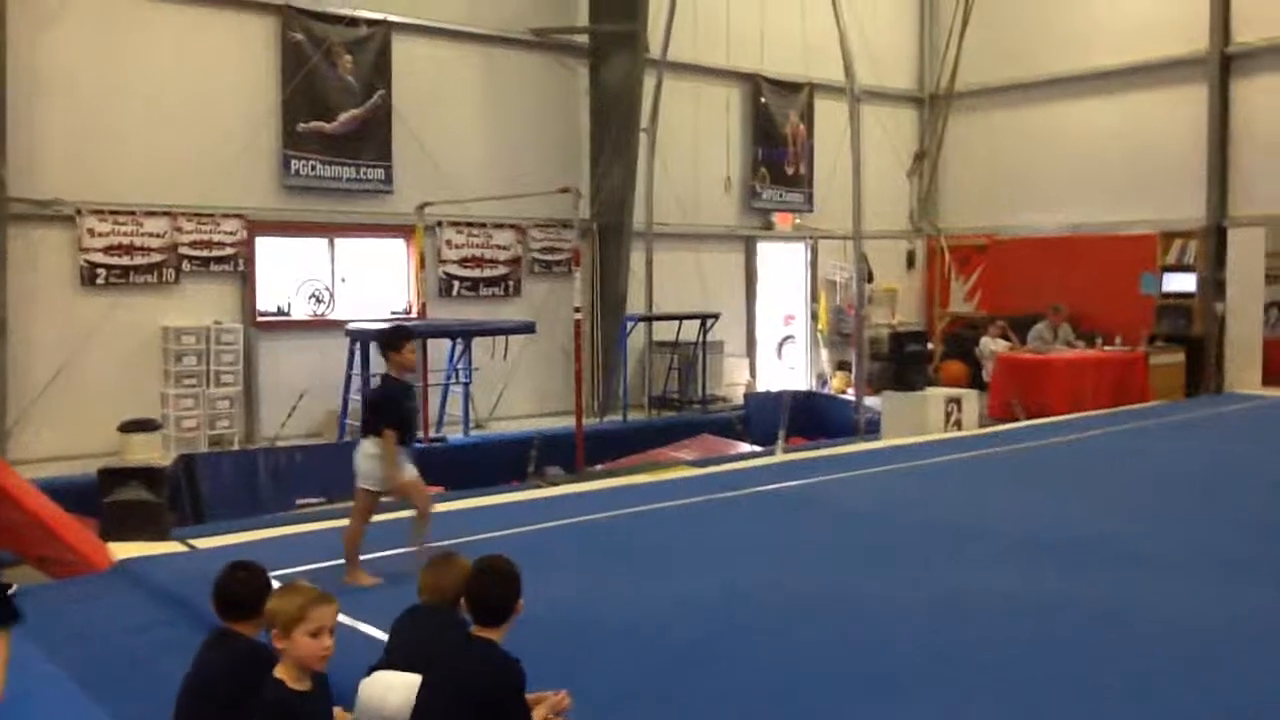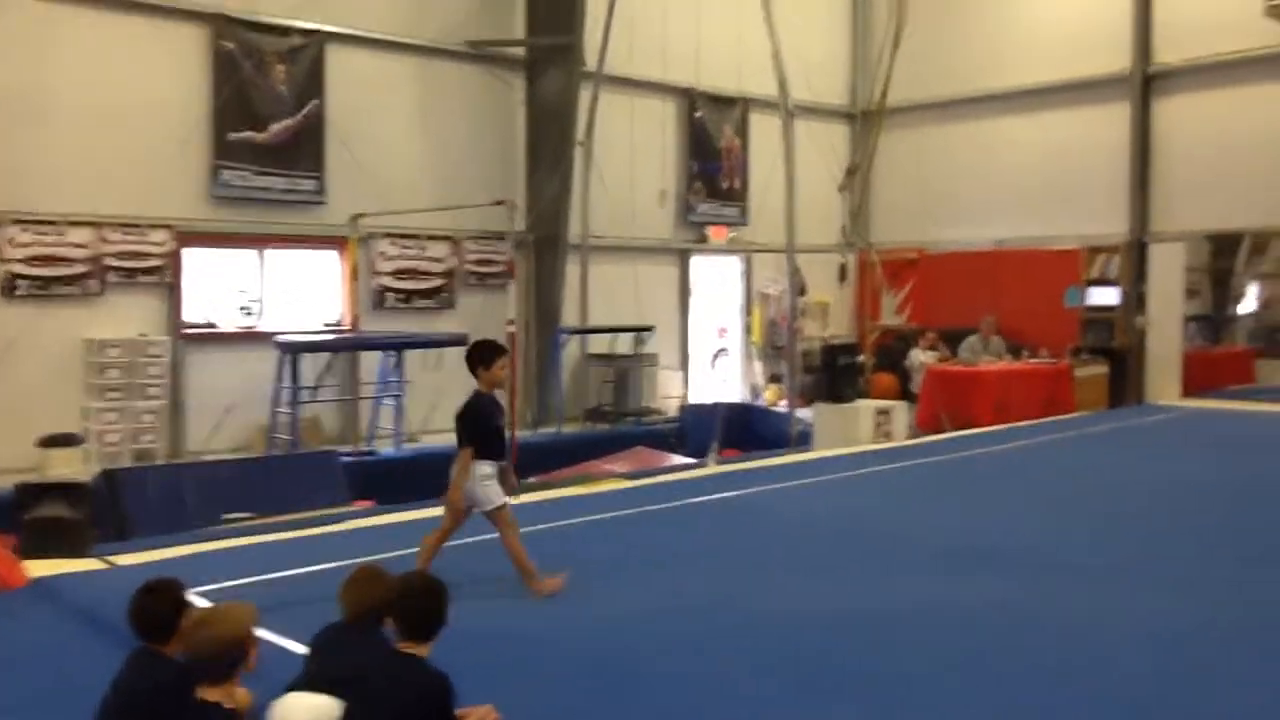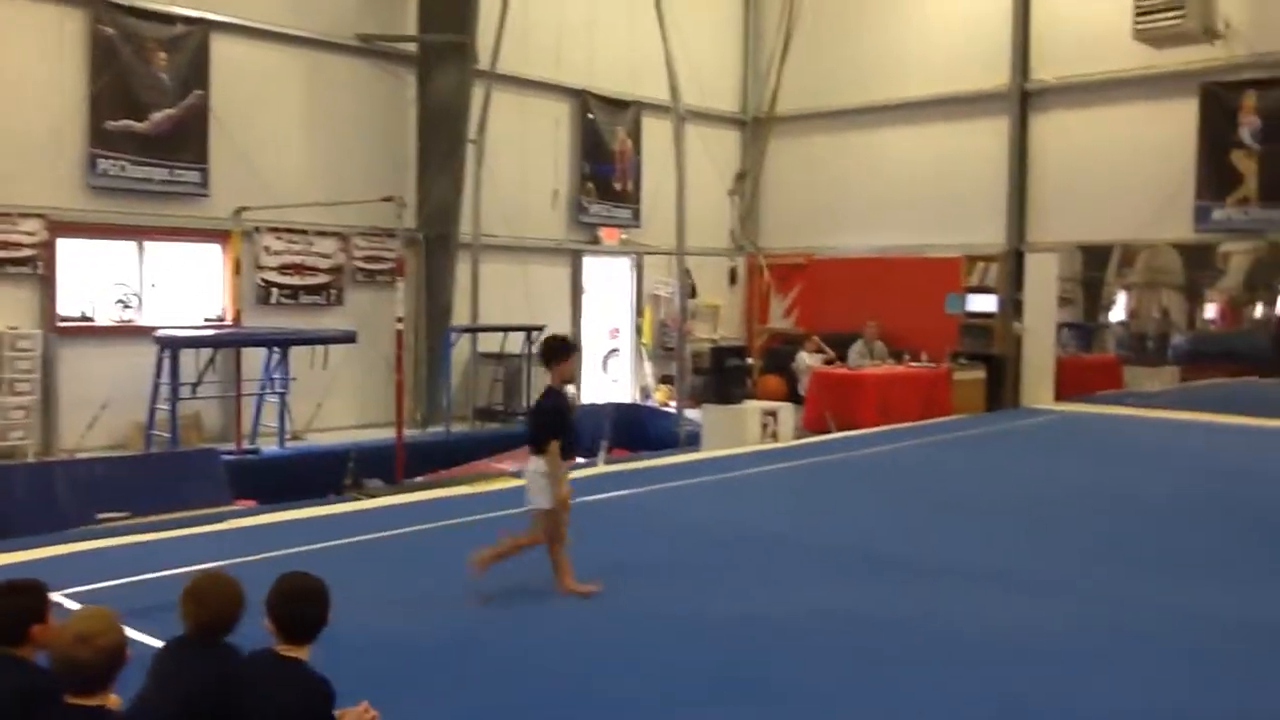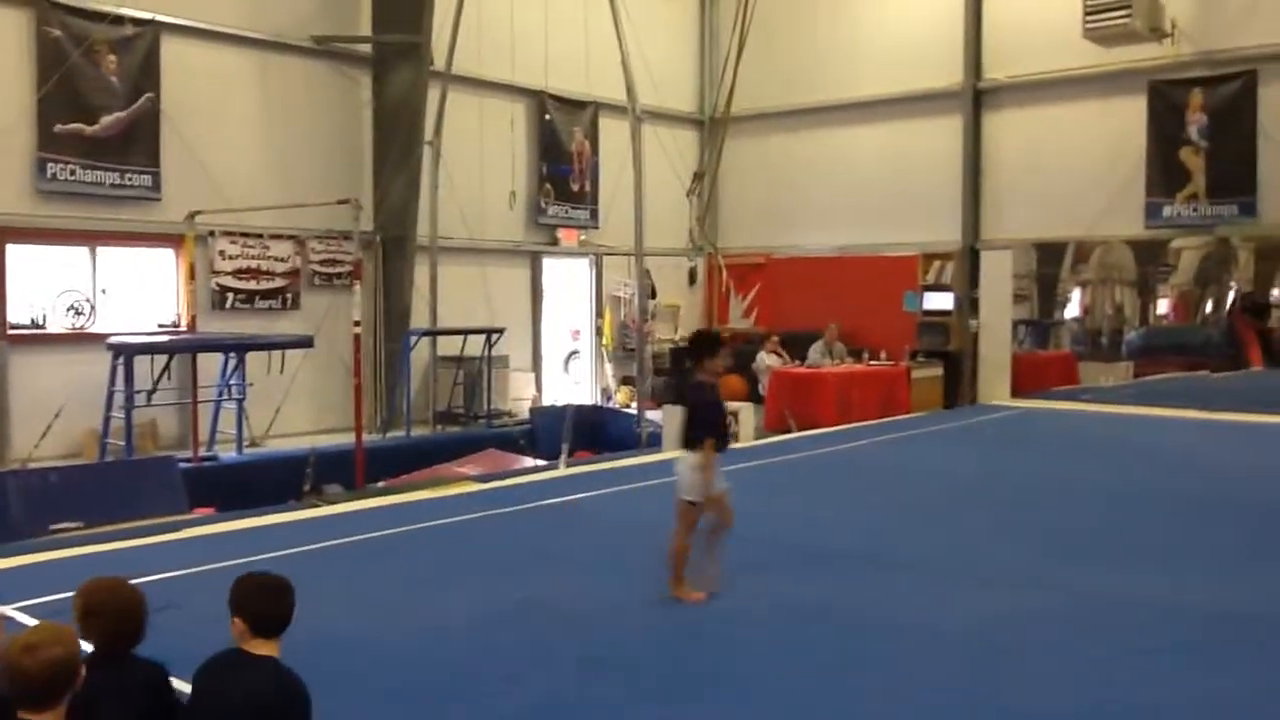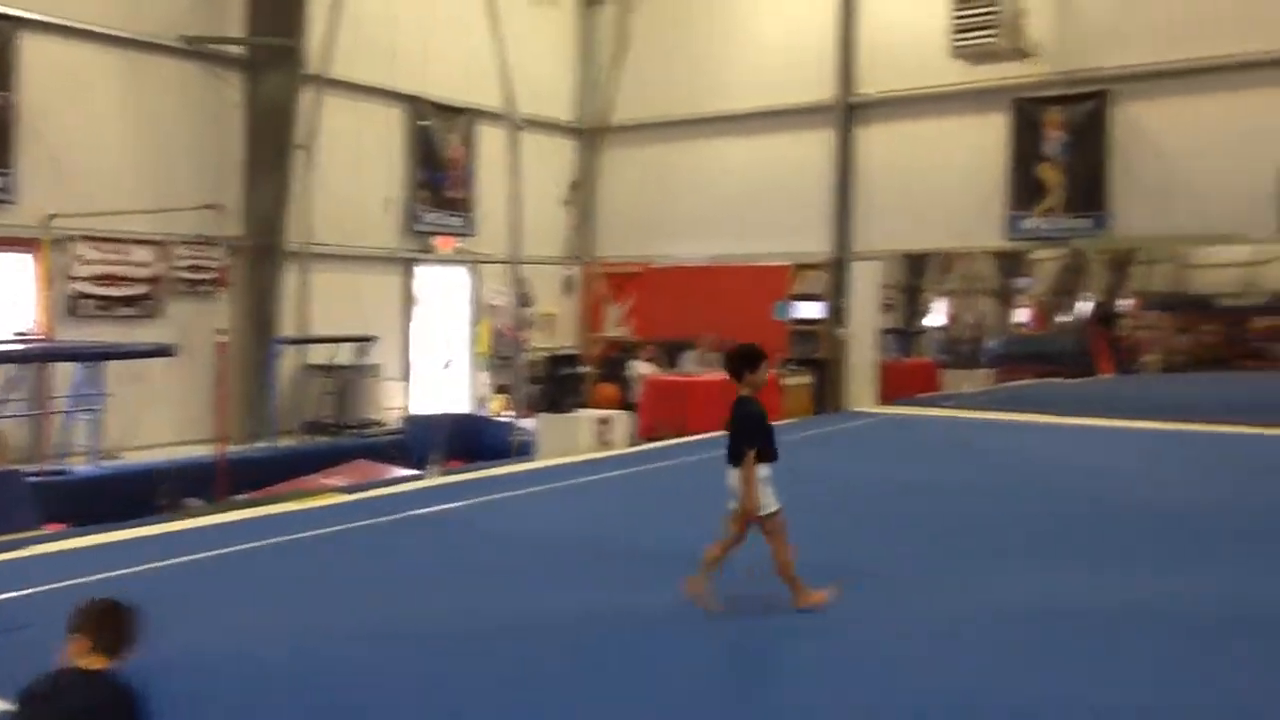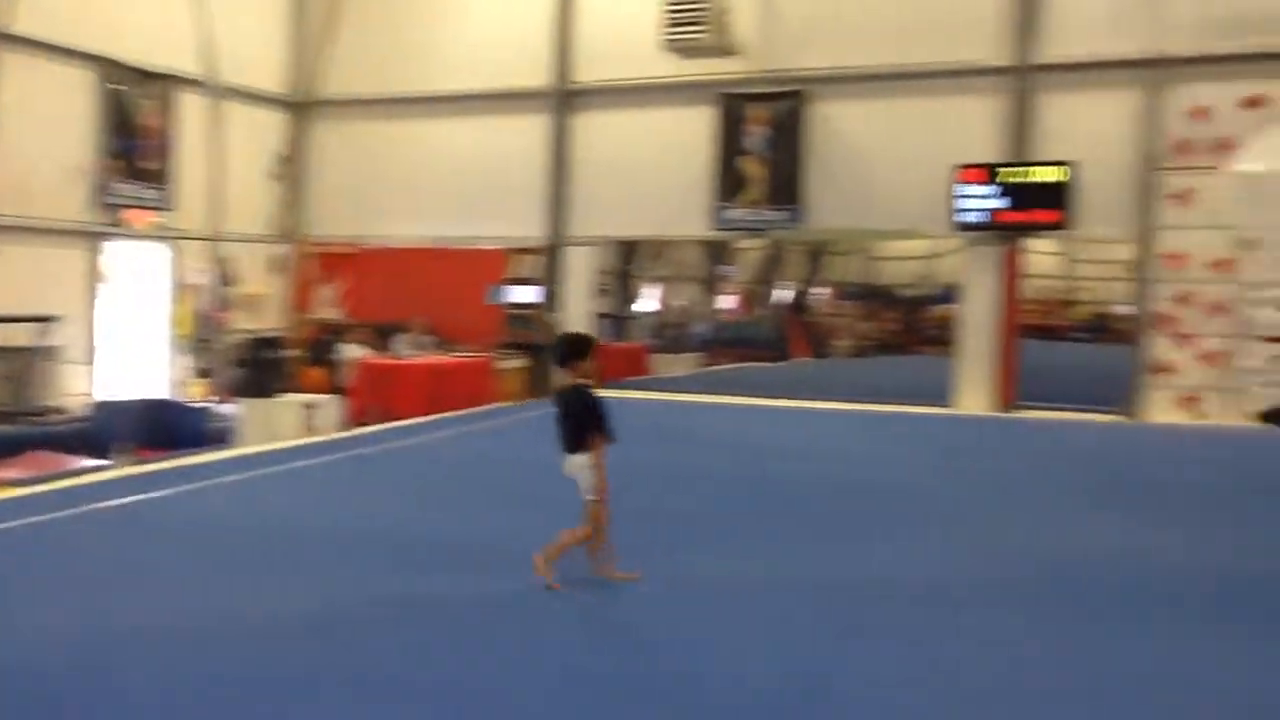
dt=0.5s
person 1, frame 1
left shoulder: (405, 387)
right shoulder: (388, 392)
right elbow: (388, 434)
right wrist: (394, 475)
left hip: (398, 455)
right hip: (375, 454)
left knee: (424, 503)
right knee: (362, 515)
right ankle: (351, 570)
person 1, frame 2
left shoulder: (491, 404)
right shoulder: (477, 408)
right elbow: (466, 452)
left wrist: (508, 476)
right wrist: (455, 490)
left hip: (487, 473)
right hip: (479, 476)
left knee: (446, 529)
right knee: (510, 529)
right ankle: (534, 582)
person 1, frame 3
left shoulder: (557, 399)
right shoulder: (551, 404)
right elbow: (552, 447)
right wrist: (560, 487)
left hip: (550, 470)
right hip: (544, 471)
left knee: (558, 530)
right knee: (542, 535)
left ankle: (566, 580)
right ankle: (488, 557)
person 1, frame 4
left shoulder: (695, 388)
right shoulder: (707, 396)
right elbow: (707, 443)
right wrist: (709, 486)
left hip: (701, 464)
right hip: (697, 465)
left knee: (724, 517)
right knee: (686, 528)
left ankle: (706, 566)
right ankle: (678, 586)
person 1, frame 5
left shoulder: (741, 405)
right shoulder: (750, 411)
right elbow: (749, 456)
right wrist: (749, 496)
left hip: (742, 478)
right hip: (753, 481)
left knee: (732, 537)
right knee: (780, 540)
left ankle: (698, 583)
right ankle: (802, 596)
person 1, frame 6
left shoulder: (565, 394)
right shoulder: (586, 399)
right elbow: (594, 441)
right wrist: (601, 476)
left hip: (575, 459)
right hip: (587, 462)
left knee: (599, 519)
right knee: (594, 525)
left ankle: (605, 568)
right ankle: (546, 558)
